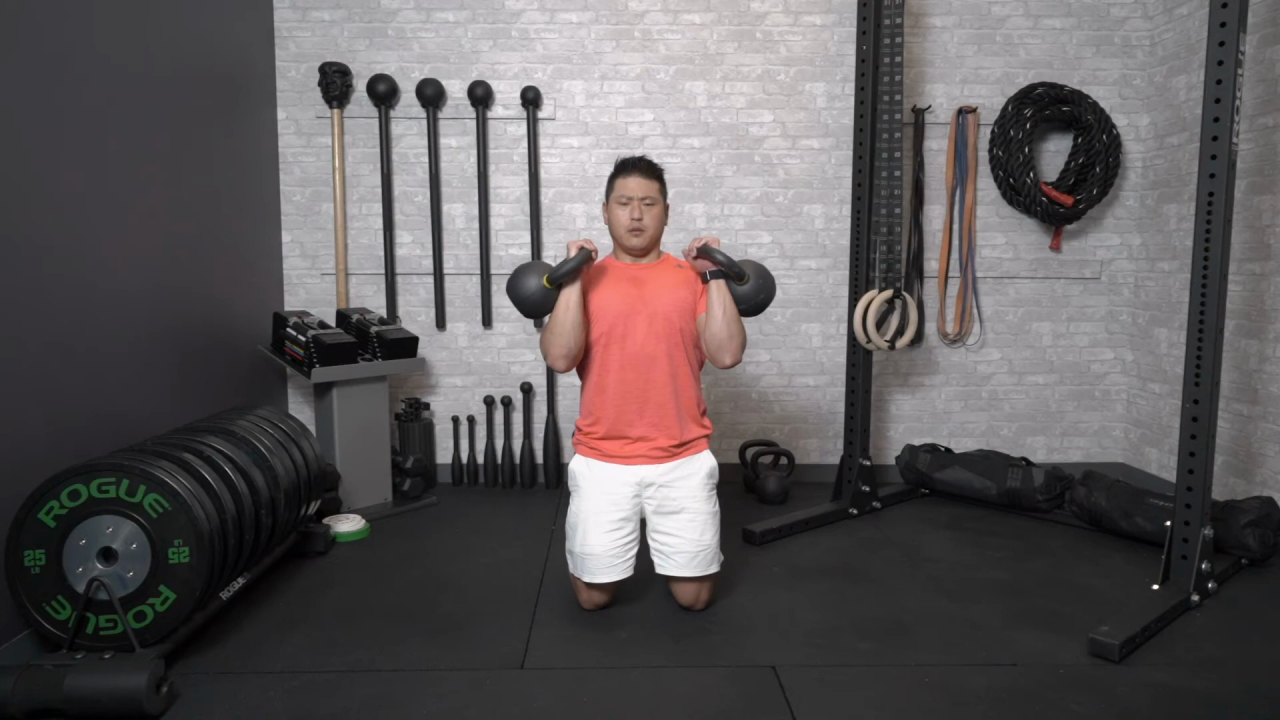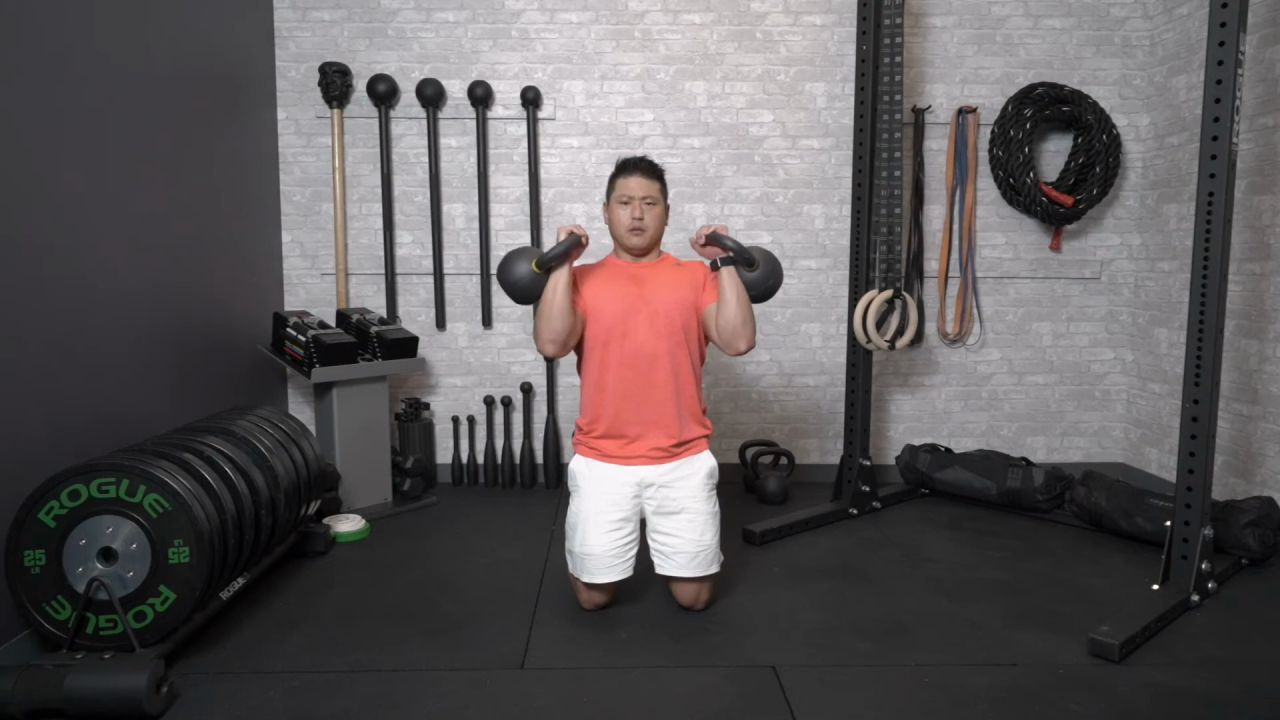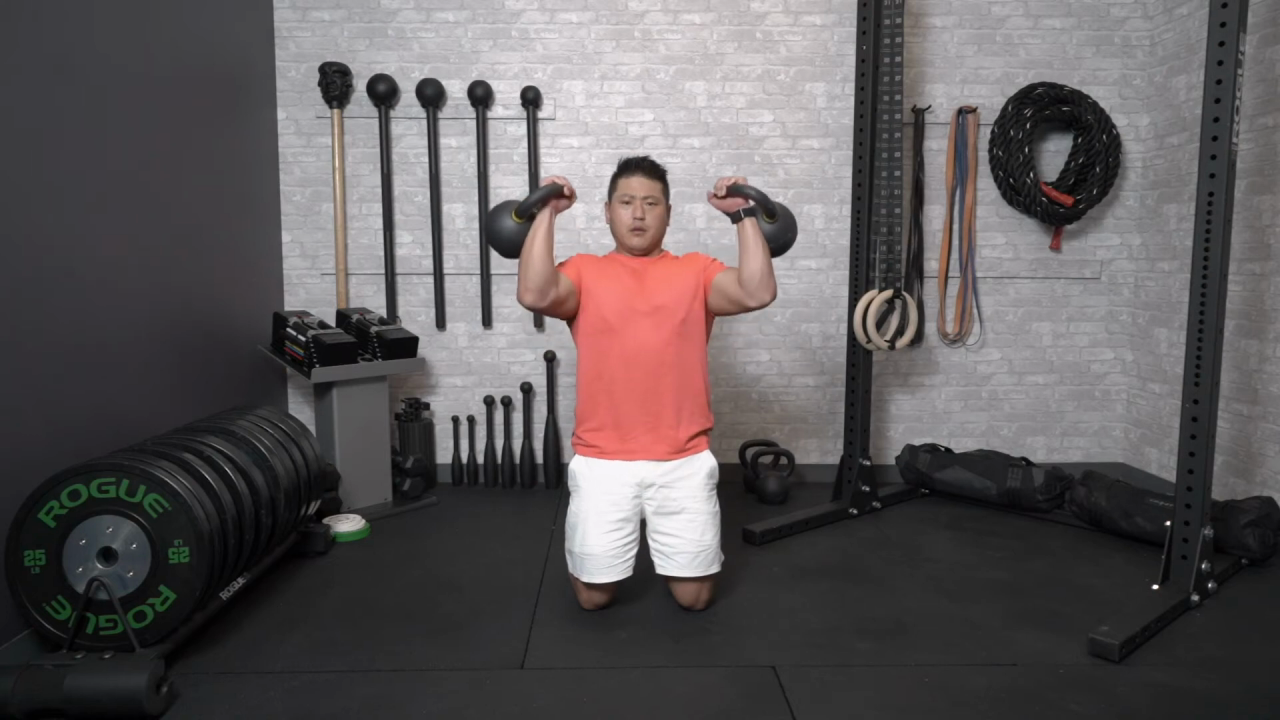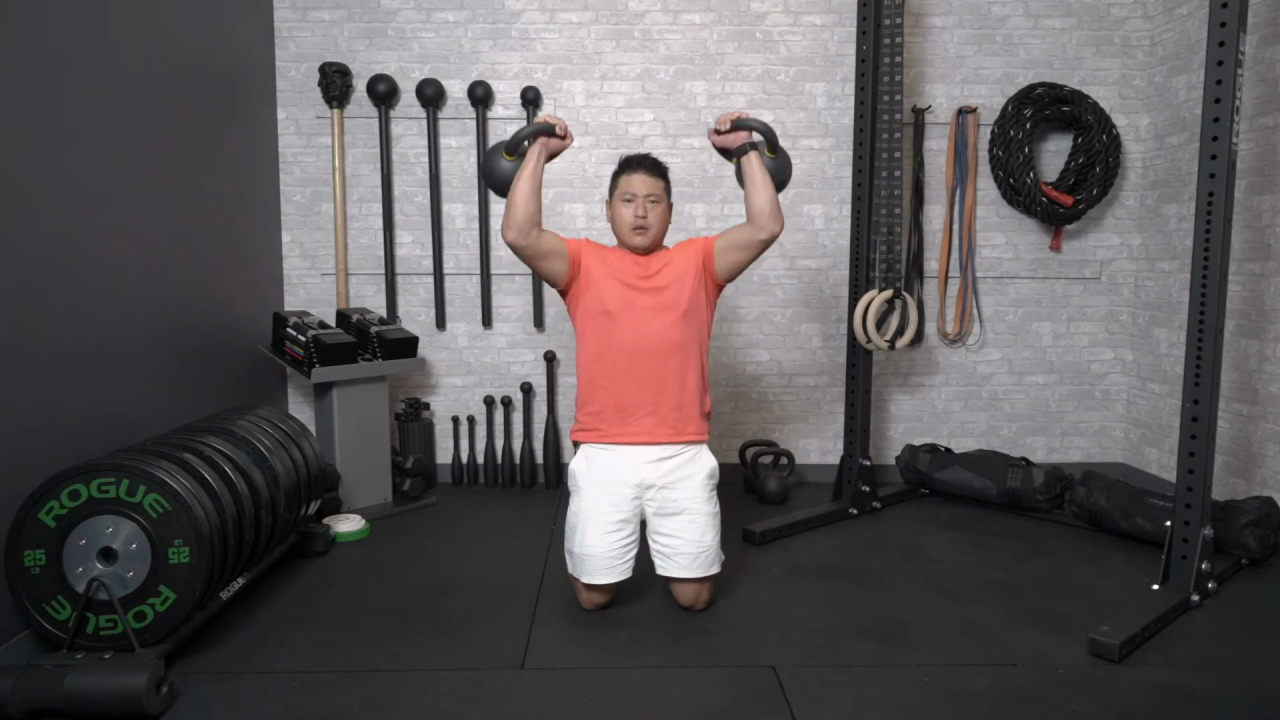
dt=0.7s
person 1, frame 1
left shoulder: (693, 277)
right shoulder: (583, 279)
left elbow: (727, 354)
right elbow: (559, 358)
left wrist: (714, 274)
right wrist: (573, 277)
left hip: (682, 460)
right hip: (601, 461)
left knee: (694, 595)
right knee: (594, 595)
left ankle: (670, 546)
person 1, frame 2
left shoulder: (696, 276)
right shoulder: (583, 278)
left elbow: (739, 341)
right elbow: (550, 344)
left wrist: (724, 261)
right wrist: (562, 262)
left hip: (682, 460)
right hip: (602, 461)
left knee: (694, 594)
right knee: (594, 594)
left ankle: (662, 546)
person 1, frame 3
left shoulder: (696, 271)
right shoulder: (584, 271)
left elbow: (758, 292)
right elbow: (534, 294)
left wrist: (743, 213)
right wrist: (546, 213)
left hip: (682, 461)
right hip: (602, 460)
left knee: (694, 594)
right knee: (594, 593)
left ankle: (665, 546)
right ankle: (611, 548)
person 1, frame 4
left shoulder: (697, 261)
right shoulder: (584, 263)
left elbow: (766, 227)
right elbow: (518, 233)
left wrist: (745, 150)
right wrist: (538, 152)
left hip: (682, 455)
right hip: (604, 454)
left knee: (694, 594)
right knee: (594, 594)
left ankle: (667, 547)
right ankle: (612, 544)
